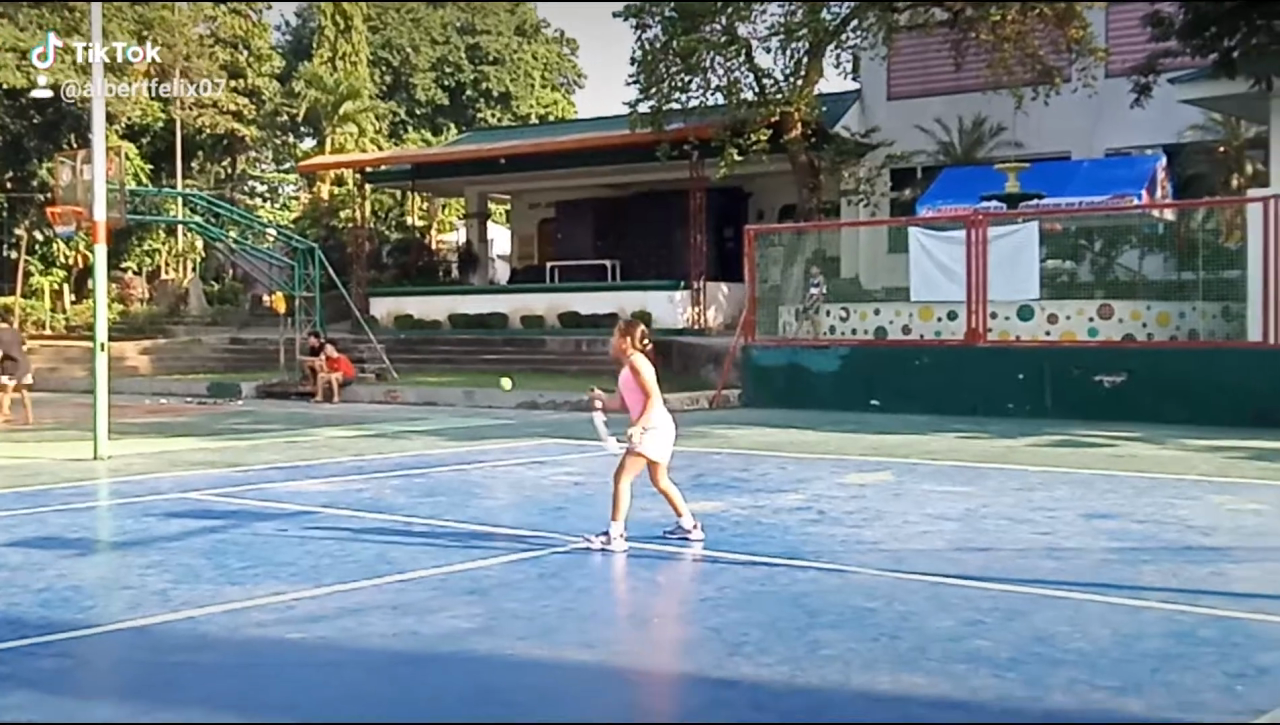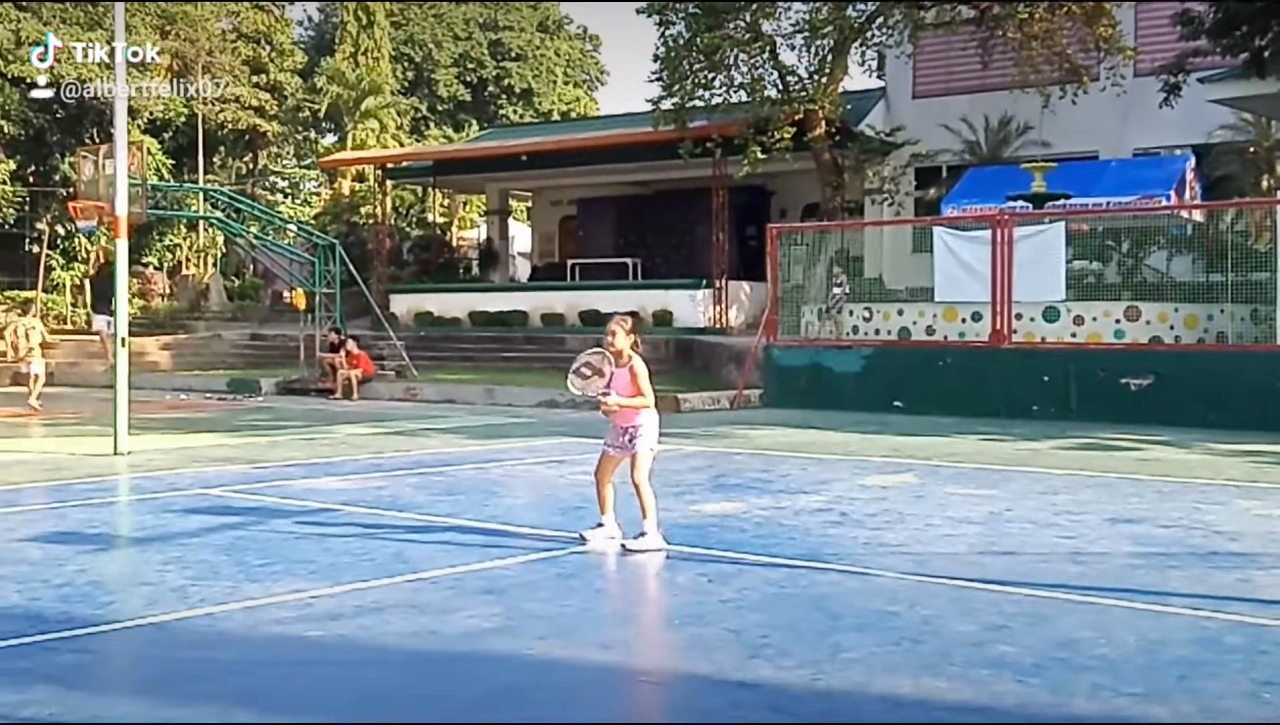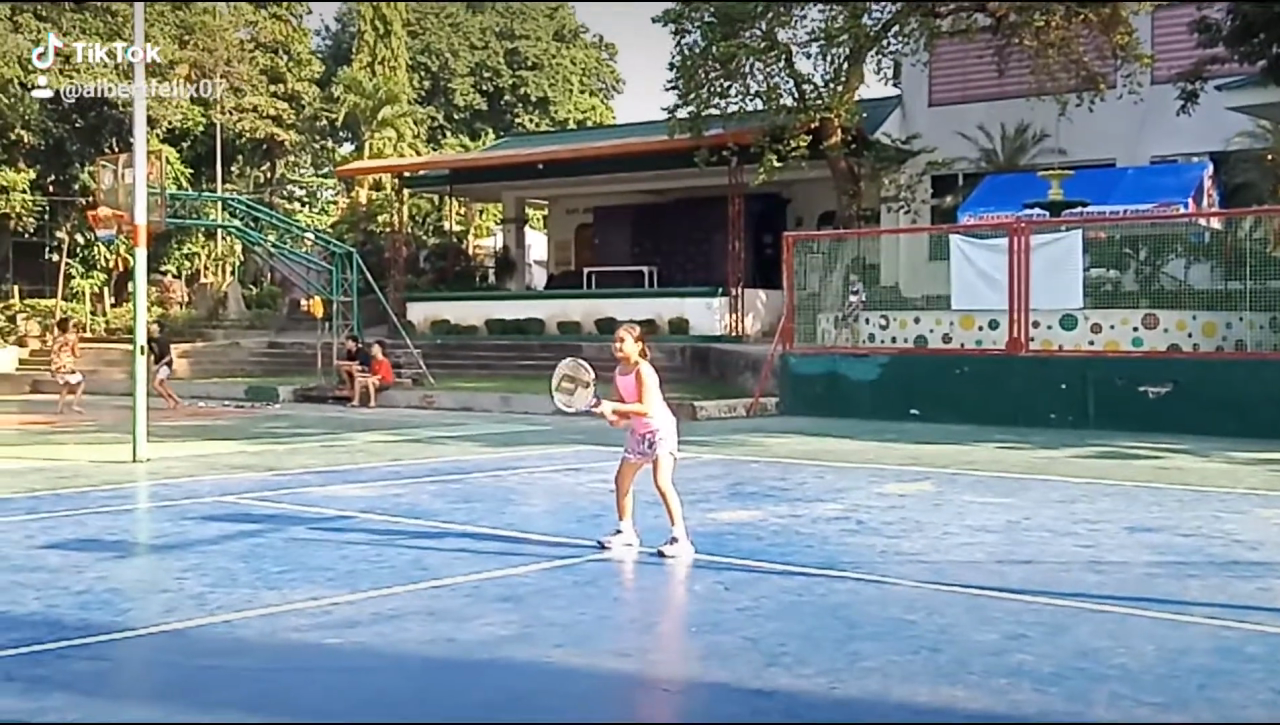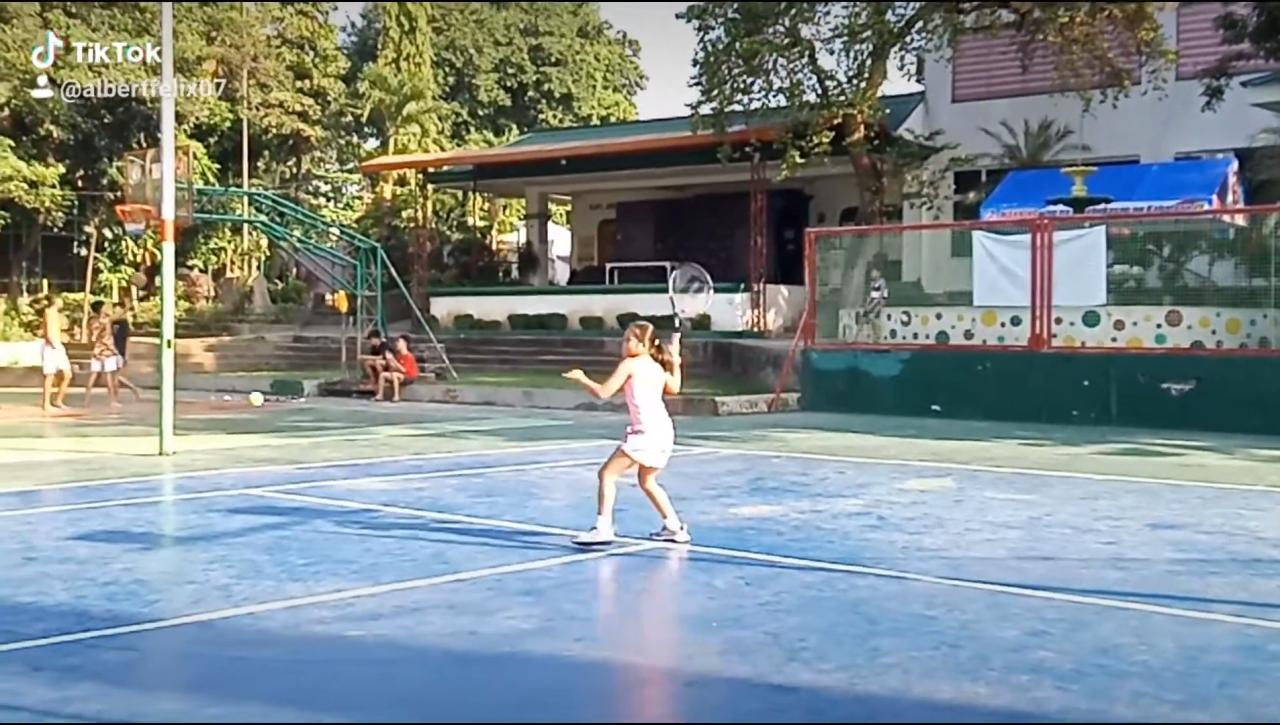
dt=1s
person 1, frame 1
left shoulder: (635, 362)
right shoulder: (631, 365)
left elbow: (653, 397)
right elbow: (621, 403)
left wrist: (638, 426)
right wrist: (603, 400)
left hip: (653, 427)
right hip: (658, 428)
left knee: (622, 478)
right knee: (660, 479)
left ankle: (615, 535)
right ankle: (689, 525)
person 1, frame 2
left shoulder: (636, 365)
left elbow: (649, 401)
right elbow: (607, 393)
left wrist: (618, 401)
right wrist: (606, 406)
left hip: (642, 426)
right hip: (620, 426)
left knee: (639, 477)
right knee: (601, 474)
left ankle: (651, 533)
right ankle: (609, 524)
person 1, frame 3
left shoulder: (643, 370)
right shoulder: (619, 372)
left elbow: (646, 408)
left wrist: (613, 407)
right wrist: (616, 416)
left hip: (660, 430)
right hip: (638, 432)
left knee: (662, 483)
right knee: (622, 480)
left ankle: (681, 538)
right ankle: (626, 531)
person 1, frame 4
left shoulder: (629, 364)
right shoulder: (658, 368)
left elbow: (603, 392)
right elbow: (674, 388)
left wrist: (581, 378)
right wrist: (675, 360)
left hip: (645, 432)
right hip: (663, 430)
left knee: (607, 474)
right knee: (647, 481)
left ankle: (603, 527)
right ankle: (675, 527)
